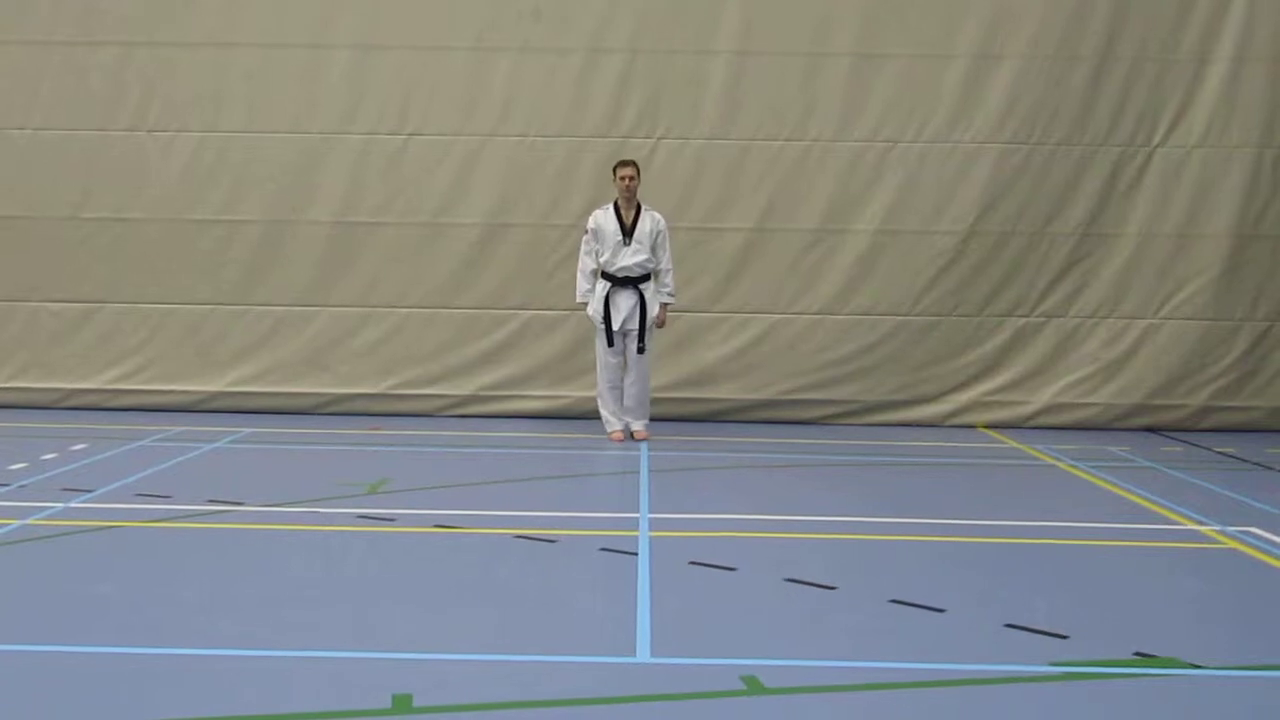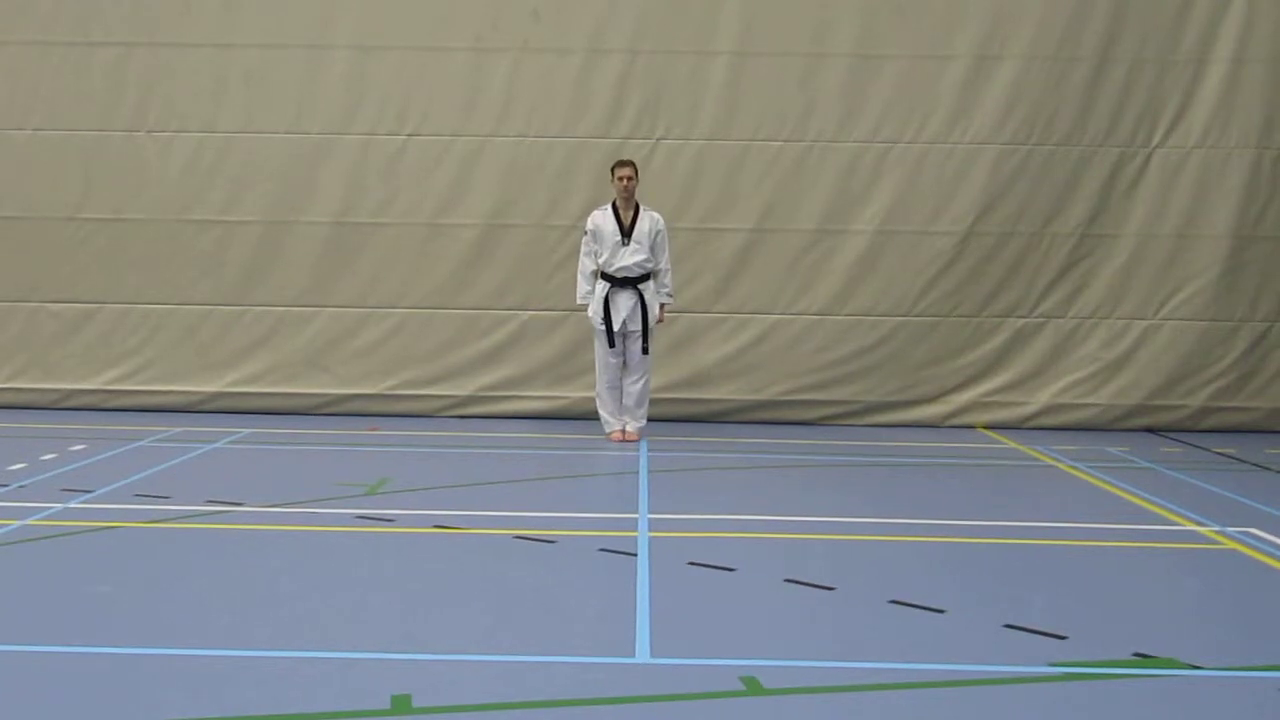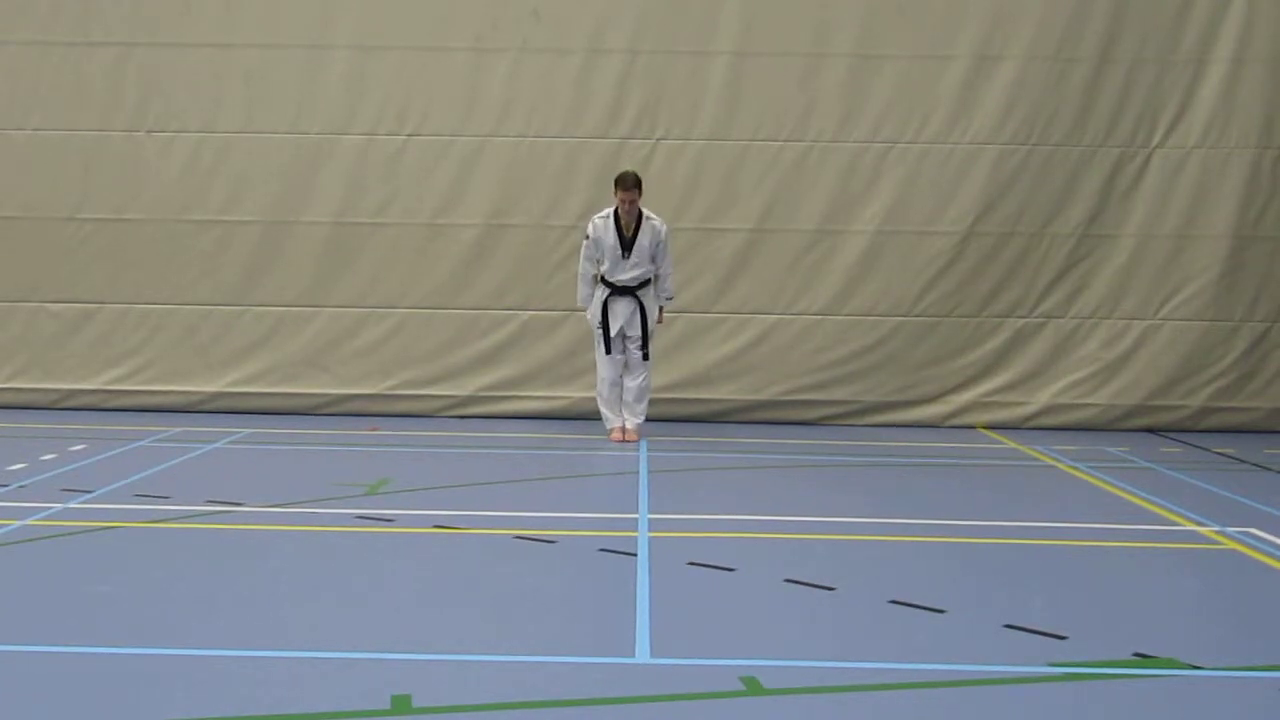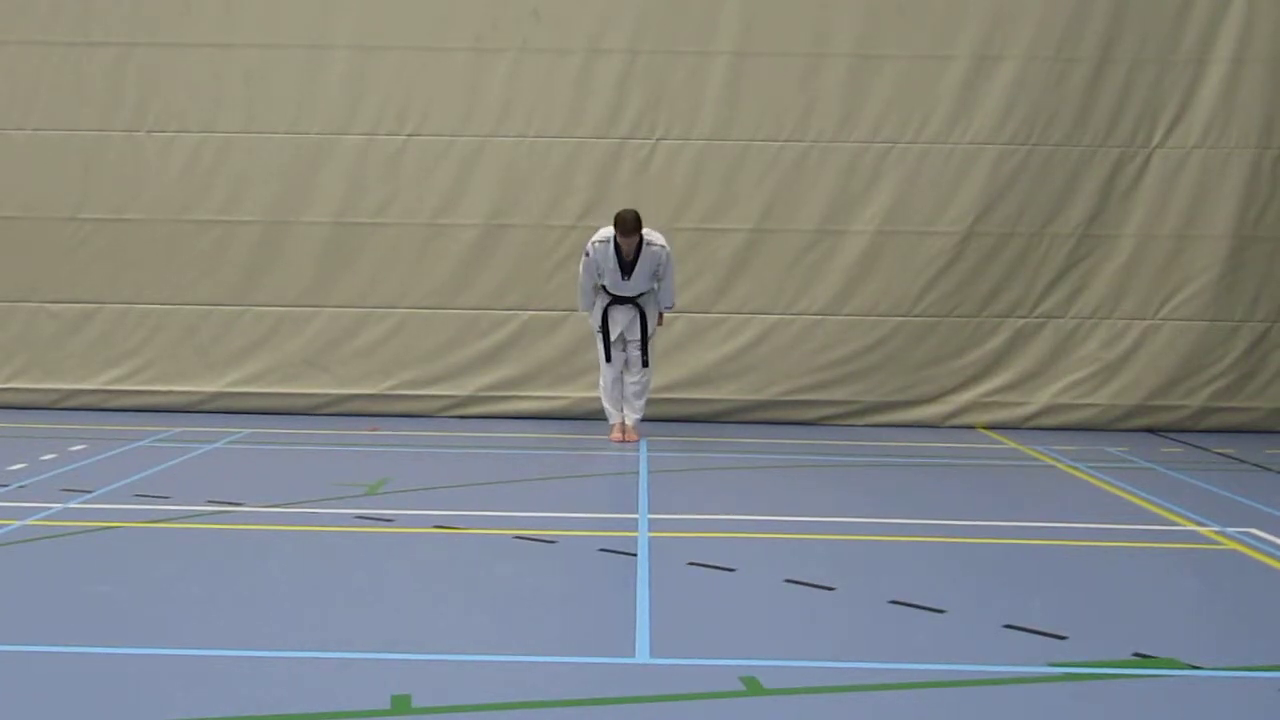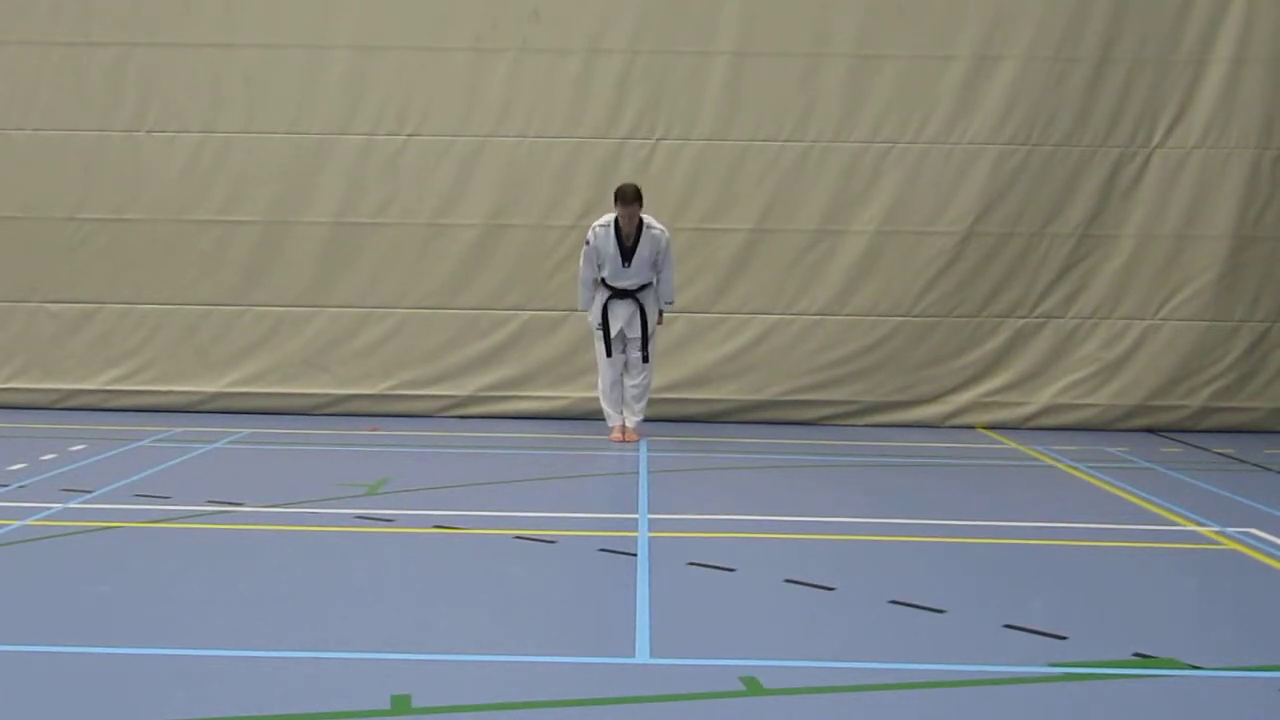
dt=0.7s
person 1, frame 1
left shoulder: (655, 220)
right shoulder: (598, 219)
left elbow: (664, 265)
right elbow: (587, 262)
left wrist: (664, 304)
right wrist: (587, 301)
left hip: (641, 296)
right hip: (609, 296)
left knee: (639, 364)
right knee: (609, 364)
left ankle: (637, 421)
right ankle: (614, 423)
person 1, frame 2
left shoulder: (653, 220)
right shoulder: (597, 219)
left elbow: (663, 265)
right elbow: (587, 263)
left wrist: (662, 304)
right wrist: (587, 303)
left hip: (641, 297)
right hip: (608, 297)
left knee: (638, 365)
right knee: (609, 365)
left ankle: (633, 424)
right ankle: (613, 423)
person 1, frame 3
left shoulder: (656, 227)
right shoulder: (598, 224)
left elbow: (663, 269)
right elbow: (587, 267)
left wrist: (661, 305)
right wrist: (588, 305)
left hip: (641, 301)
right hip: (608, 301)
left knee: (638, 366)
right knee: (609, 366)
left ankle: (632, 423)
right ankle: (614, 423)
person 1, frame 4
left shoulder: (658, 248)
right shoulder: (597, 245)
left elbow: (665, 281)
right elbow: (587, 280)
left wrist: (661, 311)
right wrist: (590, 310)
left hip: (642, 307)
right hip: (609, 306)
left knee: (638, 366)
right knee: (610, 365)
left ankle: (631, 422)
right ankle: (616, 421)
person 1, frame 5
left shoulder: (658, 234)
right shoulder: (598, 231)
left elbow: (665, 274)
right elbow: (587, 273)
left wrist: (662, 309)
right wrist: (589, 309)
left hip: (642, 304)
right hip: (608, 304)
left knee: (638, 367)
right knee: (609, 367)
left ankle: (632, 423)
right ankle: (615, 423)
